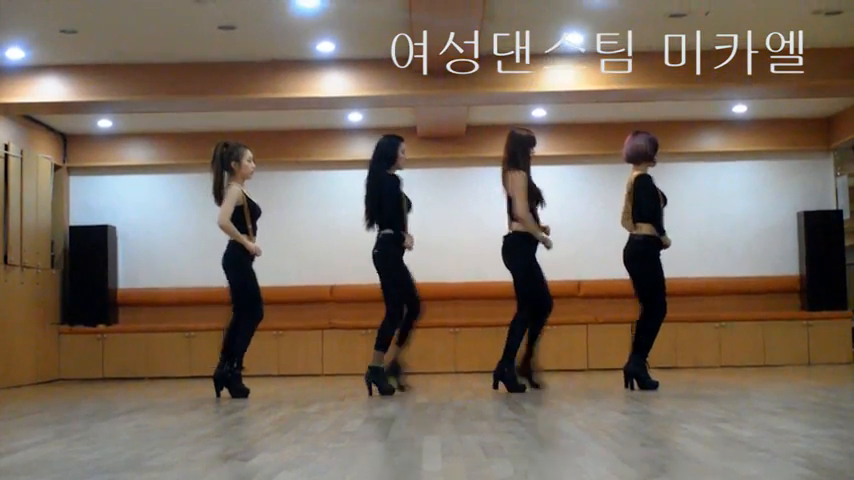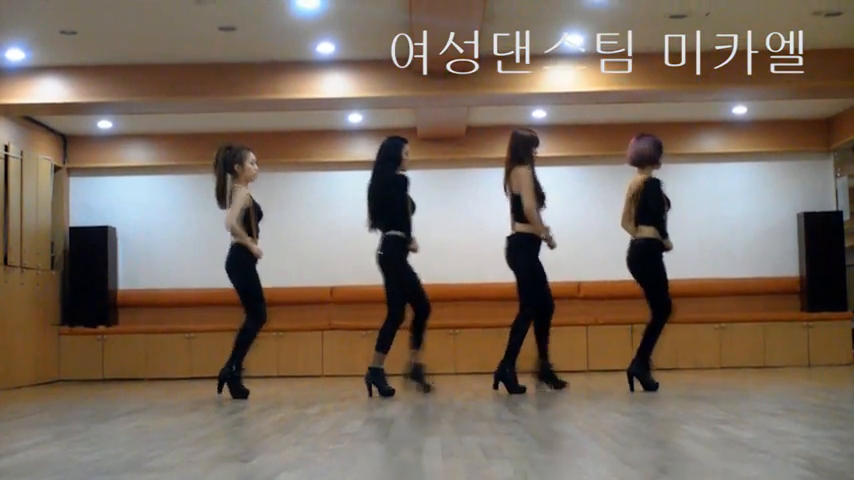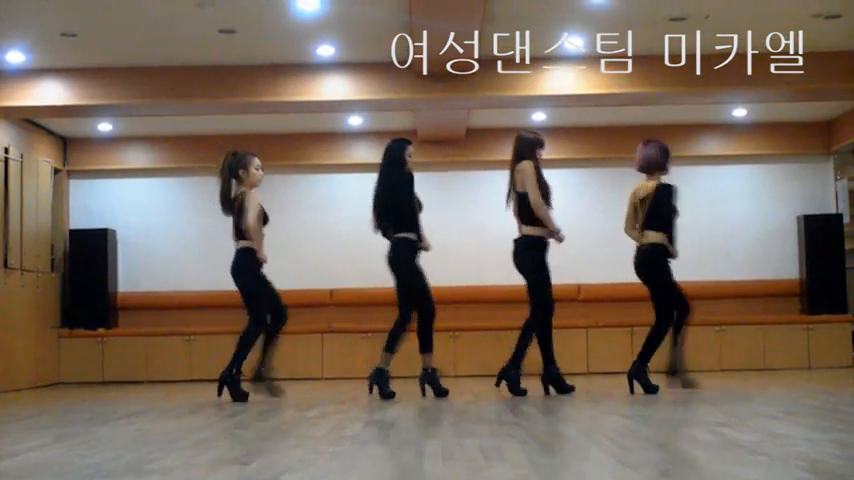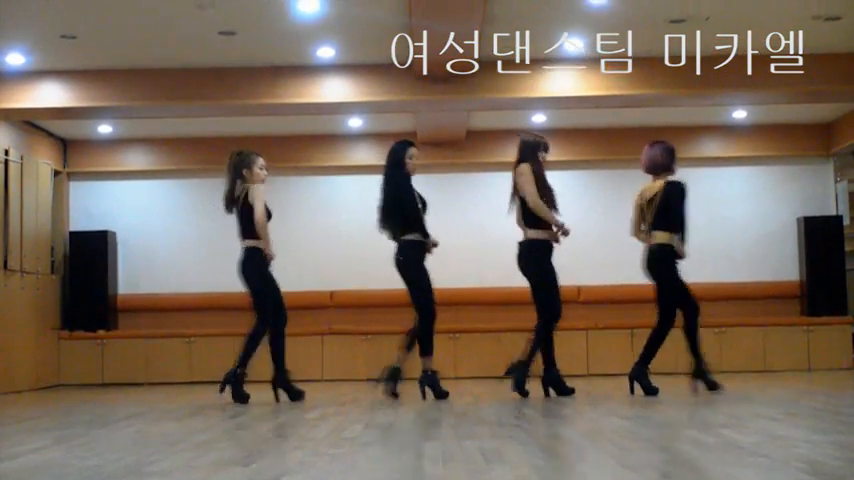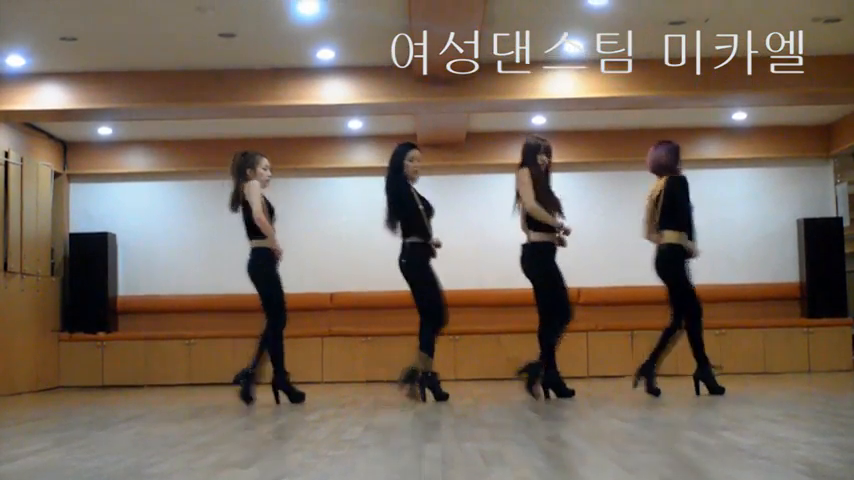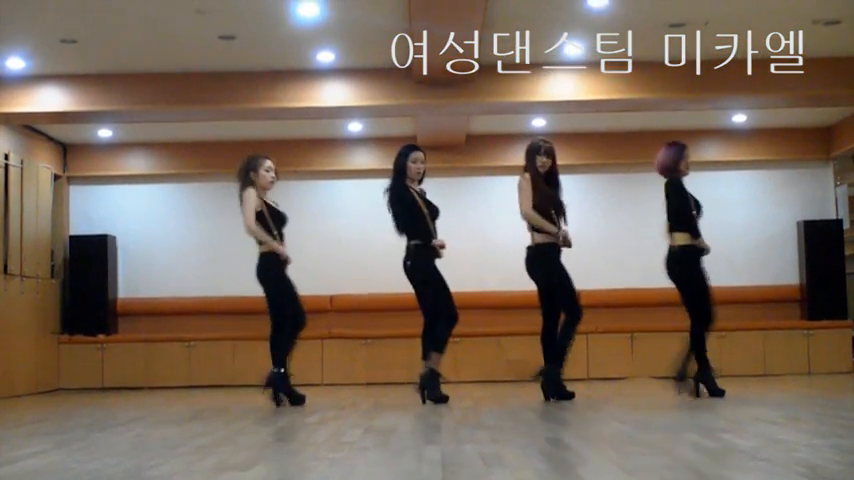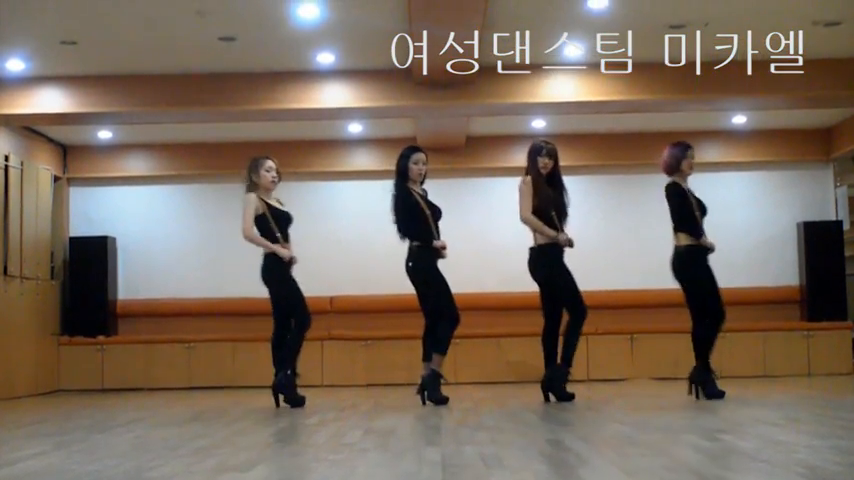
dt=0.1s
person 1, frame 1
left shoulder: (516, 173)
right shoulder: (518, 174)
right elbow: (521, 212)
left wrist: (539, 228)
right wrist: (541, 237)
left hip: (521, 246)
right hip: (519, 246)
left knee: (542, 305)
right knee: (529, 308)
left ankle: (525, 364)
right ankle: (506, 367)
person 1, frame 2
left shoulder: (517, 174)
right shoulder: (522, 170)
right elbow: (530, 208)
left wrist: (540, 230)
right wrist: (546, 235)
left hip: (523, 246)
right hip: (522, 246)
left knee: (544, 306)
right knee: (530, 308)
left ankle: (544, 366)
right ankle: (506, 368)
person 1, frame 3
left shoulder: (522, 175)
right shoulder: (525, 166)
right elbow: (536, 202)
left wrist: (546, 229)
right wrist: (554, 229)
left hip: (531, 248)
right hip: (531, 248)
left knee: (544, 311)
right knee: (540, 311)
left ankle: (550, 372)
right ankle: (512, 368)
person 1, frame 4
left shoulder: (531, 176)
right shoulder: (524, 169)
right elbow: (534, 202)
left wrist: (550, 231)
right wrist: (558, 223)
left hip: (537, 251)
right hip: (535, 251)
left knee: (547, 314)
right knee: (551, 312)
left ankle: (550, 373)
right ankle: (522, 366)
person 1, frame 5
left shoulder: (539, 181)
right shoulder: (524, 173)
right elbow: (530, 206)
left wrist: (555, 235)
right wrist: (559, 224)
left hip: (541, 253)
right hip: (538, 254)
left knee: (550, 316)
right knee: (562, 313)
left ankle: (549, 375)
right ankle: (539, 368)
person 1, frame 6
left shoulder: (547, 185)
right shoulder: (527, 179)
right elbow: (526, 212)
left wrist: (560, 236)
right wrist: (557, 231)
left hip: (546, 256)
right hip: (542, 256)
left knee: (552, 318)
right knee: (573, 312)
left ankle: (552, 378)
right ankle: (552, 368)
person 1, frame 7
left shoulder: (551, 187)
right shoulder: (529, 182)
right elbow: (526, 216)
left wrist: (562, 238)
right wrist: (557, 235)
left hip: (550, 257)
right hip: (545, 257)
left knee: (553, 319)
right knee: (578, 312)
left ankle: (552, 379)
right ankle: (561, 370)
person 2, frame 1
left shoulder: (385, 181)
right shoulder: (390, 180)
right elbow: (389, 216)
left wrist: (403, 237)
right wrist: (402, 239)
left hip: (389, 251)
right hip: (389, 251)
left knee: (413, 308)
right knee: (395, 311)
left ankle: (394, 364)
right ankle: (376, 370)
person 2, frame 2
left shoulder: (385, 182)
right shoulder: (397, 180)
right elbow: (401, 215)
left wrist: (406, 240)
right wrist: (408, 240)
left hip: (391, 251)
right hip: (394, 252)
left knee: (422, 307)
right knee: (396, 313)
left ankle: (415, 367)
right ankle: (376, 371)
person 2, frame 3
left shoulder: (390, 184)
right shoulder: (404, 180)
left elbow: (386, 224)
right elbow: (409, 214)
left wrist: (415, 239)
right wrist: (420, 239)
left hip: (401, 253)
right hip: (404, 253)
left knee: (426, 311)
right knee: (406, 314)
left ankle: (428, 372)
right ankle: (381, 372)
person 2, frame 4
left shoulder: (400, 187)
right shoulder: (402, 183)
right elbow: (412, 217)
left wrist: (424, 240)
right wrist: (428, 238)
left hip: (411, 253)
right hip: (410, 254)
left knee: (426, 314)
right knee: (425, 315)
left ankle: (424, 372)
right ankle: (398, 370)
person 2, frame 5
left shoulder: (408, 190)
right shoulder: (400, 187)
right elbow: (412, 221)
left wrist: (428, 243)
right wrist: (430, 239)
left hip: (416, 256)
right hip: (415, 257)
left knee: (431, 315)
right knee: (436, 315)
left ankle: (425, 374)
right ankle: (421, 372)
person 2, frame 6
left shoulder: (420, 193)
right shoulder: (400, 191)
left elbow: (425, 224)
right elbow: (405, 224)
left wrist: (434, 244)
right wrist: (432, 241)
left hip: (423, 259)
right hip: (418, 259)
left knee: (433, 318)
right knee: (448, 315)
left ankle: (428, 377)
right ankle: (431, 374)
person 2, frame 7
left shoulder: (422, 194)
right shoulder: (404, 194)
left elbow: (429, 225)
right elbow: (405, 227)
left wrist: (437, 246)
right wrist: (433, 242)
left hip: (425, 260)
right hip: (420, 260)
left knee: (434, 320)
right knee: (450, 317)
left ankle: (428, 378)
right ankle: (433, 375)
person 3, frame 1
left shoulder: (634, 179)
right shoulder: (643, 179)
right elbow: (651, 212)
left wrist: (646, 233)
right wrist: (663, 236)
left hip: (635, 248)
right hip: (645, 250)
left knee: (648, 309)
right knee: (657, 309)
left ankle: (635, 362)
right ankle: (637, 362)
person 3, frame 2
left shoulder: (633, 184)
right shoulder: (651, 183)
left elbow: (627, 221)
right elbow: (657, 214)
left wrist: (640, 235)
right wrist: (666, 240)
left hip: (637, 251)
right hip: (649, 253)
left knee: (662, 307)
right knee: (661, 311)
left ankle: (641, 364)
right ankle: (640, 366)
person 3, frame 3
left shoulder: (637, 191)
right shoulder: (664, 189)
left elbow: (629, 228)
right elbow: (667, 220)
left wrist: (645, 241)
right wrist: (670, 247)
left hip: (644, 256)
right hip: (654, 257)
left knee: (681, 308)
right knee: (666, 316)
left ankle: (675, 365)
right ankle: (639, 367)
person 3, frame 4
left shoulder: (644, 192)
right shoulder: (673, 187)
left elbow: (636, 230)
right elbow: (677, 218)
left wrist: (654, 241)
right wrist: (679, 246)
left hip: (654, 256)
right hip: (663, 257)
left knee: (690, 308)
right knee: (669, 317)
left ankle: (696, 368)
right ankle: (641, 369)
person 3, frame 5
left shoulder: (655, 191)
right shoulder: (677, 182)
left elbow: (649, 231)
right elbow: (684, 214)
left wrist: (665, 240)
right wrist: (690, 244)
left hip: (665, 255)
right hip: (674, 256)
left knee: (690, 313)
right knee: (687, 315)
left ankle: (697, 370)
right ankle: (655, 367)
person 3, frame 6
left shoulder: (675, 187)
right shoulder: (674, 184)
right elbow: (682, 216)
left wrist: (696, 242)
right wrist: (699, 240)
left hip: (684, 257)
right hip: (683, 258)
left knee: (701, 316)
right knee: (702, 317)
left ankle: (696, 370)
person 3, frame 7
left shoulder: (683, 189)
right shoulder: (674, 187)
right elbow: (682, 219)
left wrist: (700, 240)
right wrist: (703, 239)
left hip: (691, 257)
right hip: (690, 258)
left knee: (704, 317)
right knee: (715, 315)
left ankle: (703, 373)
right ankle: (702, 373)
person 4, frame 1
left shoulder: (236, 190)
right shoulder: (235, 189)
right elbow: (223, 221)
left wrist: (248, 244)
right wrist: (247, 243)
left hip: (238, 258)
right hip: (238, 258)
left knee: (242, 315)
right knee: (253, 313)
left ankle: (226, 370)
right ankle: (231, 370)
person 4, frame 2
left shoulder: (236, 191)
right shoulder: (241, 191)
right elbow: (232, 223)
left wrist: (251, 247)
right wrist: (251, 246)
left hip: (241, 260)
right hip: (242, 260)
left knee: (256, 316)
right knee: (256, 316)
left ankle: (231, 370)
right ankle: (232, 371)
person 4, frame 3
left shoulder: (239, 197)
right shoulder: (250, 195)
right elbow: (251, 222)
left wrist: (256, 250)
right wrist: (259, 250)
left hip: (246, 264)
right hip: (247, 264)
left knee: (278, 315)
right knee: (258, 321)
left ankle: (261, 370)
right ankle: (232, 374)
person 4, frame 4
left shoulder: (243, 195)
right shoulder: (256, 190)
right elbow: (260, 218)
left wrist: (265, 248)
right wrist: (267, 246)
left hip: (255, 262)
right hip: (255, 262)
left knee: (277, 318)
right knee: (266, 321)
left ankle: (280, 376)
right ankle: (237, 374)
person 4, frame 5
left shoulder: (250, 194)
right shoulder: (253, 187)
right elbow: (259, 216)
left wrist: (272, 245)
right wrist: (274, 243)
left hip: (263, 262)
right hip: (263, 262)
left knee: (277, 320)
right knee: (276, 320)
left ankle: (281, 378)
right ankle: (249, 373)
person 4, frame 6
left shoulder: (268, 201)
right shoulder: (251, 194)
right elbow: (250, 225)
left wrist: (281, 250)
right wrist: (277, 246)
left hip: (275, 266)
right hip: (270, 265)
left knee: (281, 324)
right knee: (297, 320)
left ankle: (280, 378)
right ankle: (278, 373)
person 4, frame 7
left shoulder: (276, 202)
right shoulder: (253, 198)
right elbow: (248, 233)
left wrist: (288, 252)
right wrist: (279, 250)
left hip: (281, 267)
right hip: (275, 267)
left knee: (283, 325)
right knee: (303, 320)
left ankle: (283, 380)
right ankle: (286, 375)
